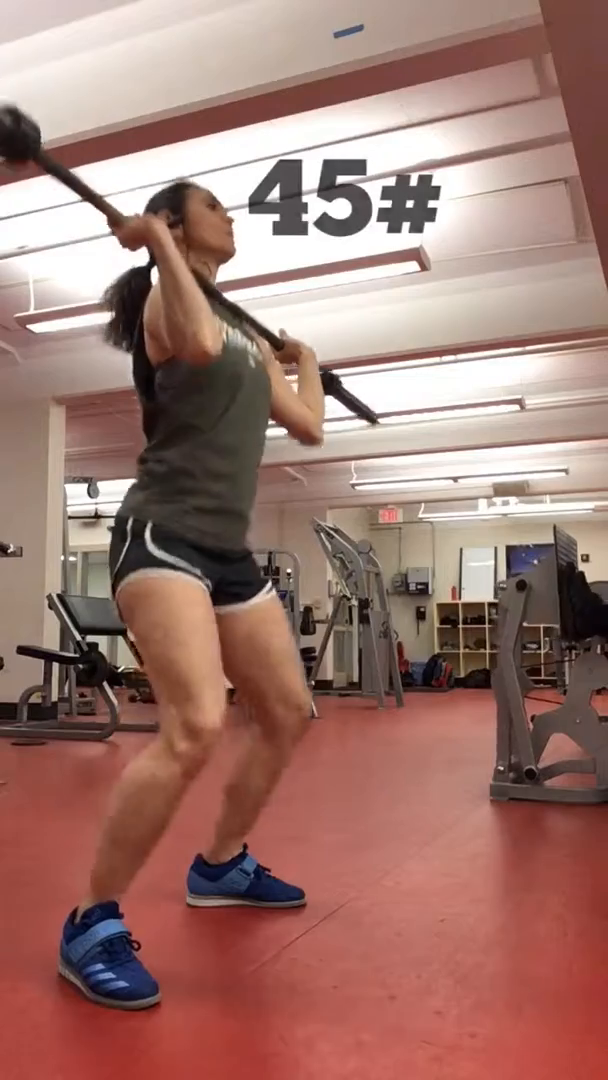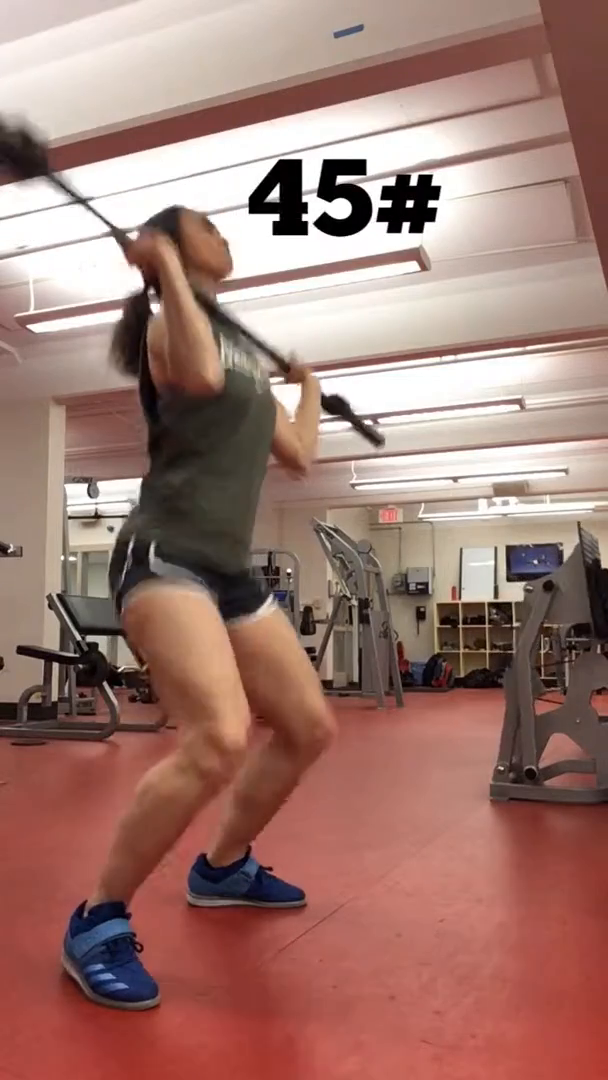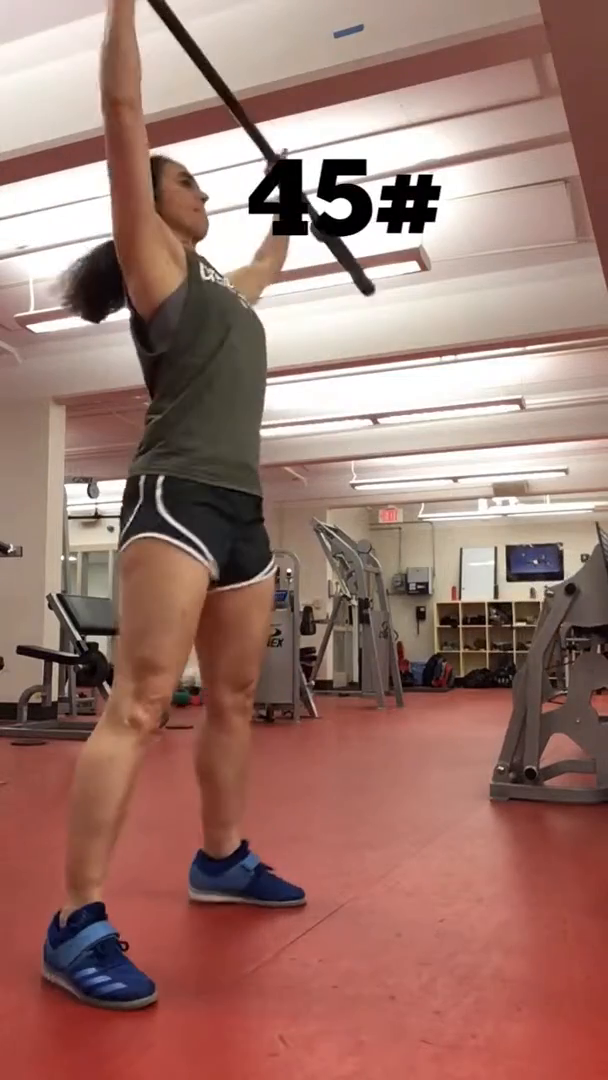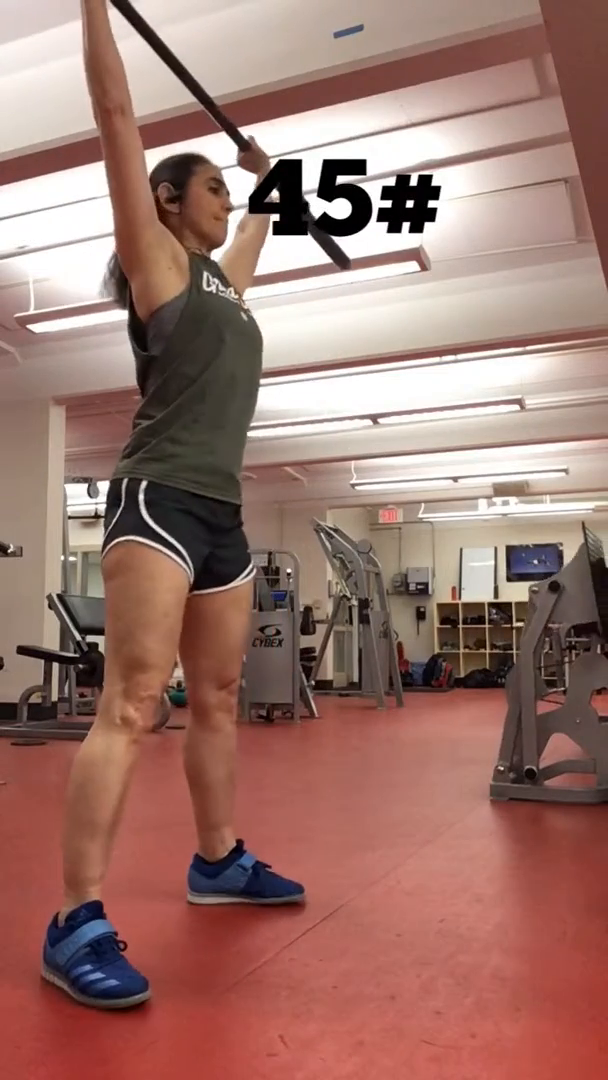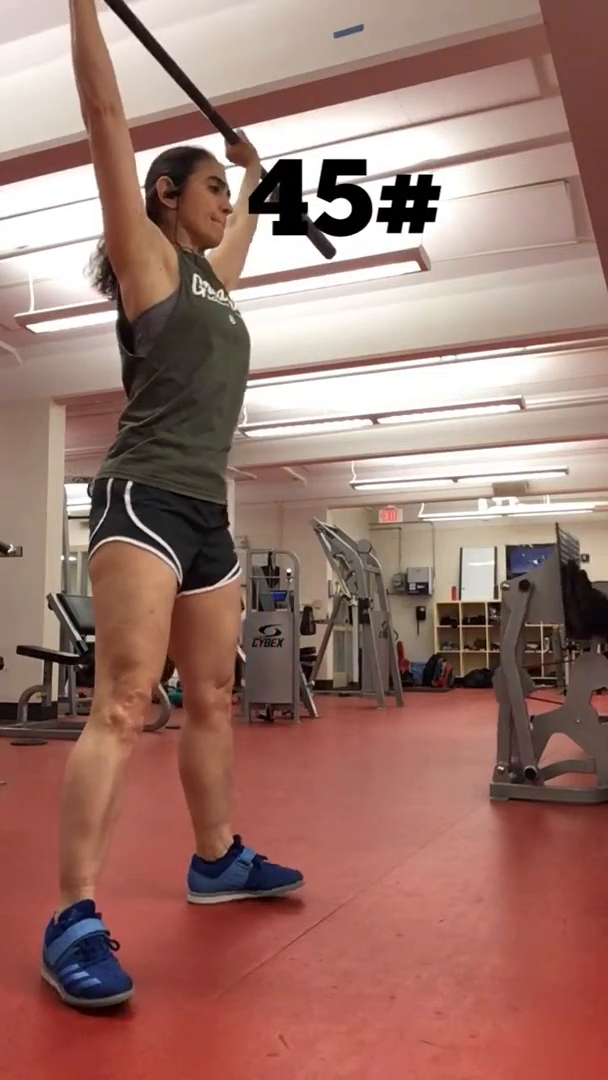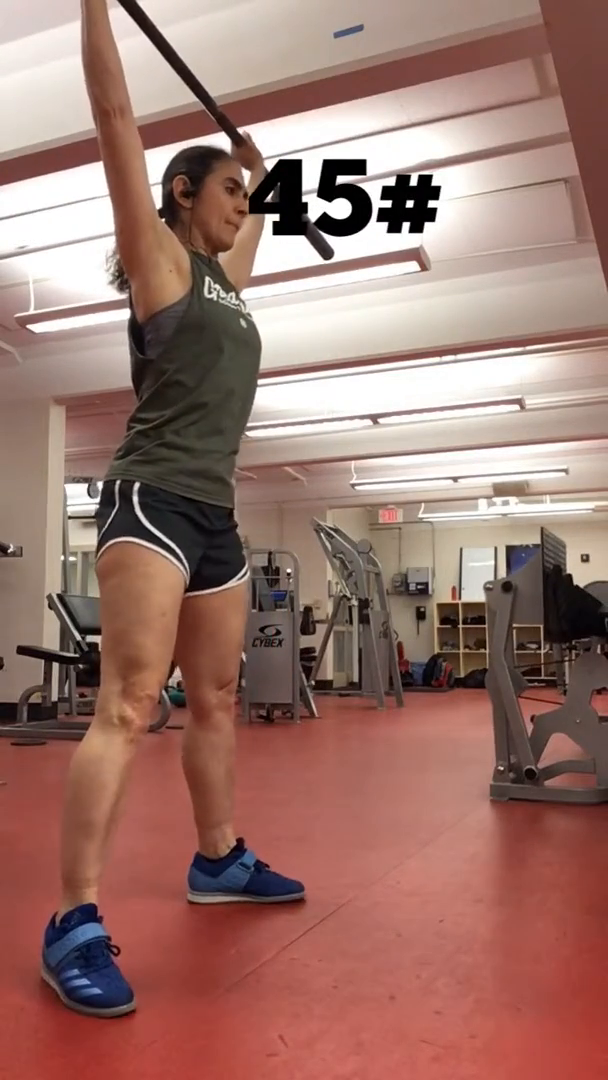
dt=0.4s
person 1, frame 1
left shoulder: (245, 338)
right shoulder: (167, 304)
left elbow: (307, 426)
right elbow: (198, 351)
left wrist: (303, 364)
right wrist: (163, 249)
left hip: (226, 553)
right hip: (162, 542)
left knee: (288, 713)
right knee: (195, 728)
left ankle: (220, 866)
right ankle: (92, 922)
person 1, frame 2
left shoulder: (247, 355)
right shoulder: (172, 329)
left elbow: (299, 454)
right elbow: (200, 374)
left wrist: (307, 389)
right wrist: (169, 271)
left hip: (228, 569)
right hip: (164, 563)
left knee: (307, 730)
right knee: (217, 741)
left ankle: (224, 867)
right ankle: (98, 924)
person 1, frame 3
left shoulder: (219, 286)
right shoulder: (151, 255)
left elbow: (275, 265)
right elbow: (122, 112)
left hip: (241, 509)
right hip: (177, 498)
left knee: (232, 704)
right knee: (140, 707)
left ankle: (223, 860)
right ankle: (77, 926)
person 1, frame 4
left shoulder: (221, 281)
right shoulder: (157, 258)
left elbow: (254, 236)
right elbow: (116, 119)
left wrist: (262, 181)
left hip: (221, 514)
right hip: (158, 503)
left knee: (217, 703)
right knee: (132, 708)
left ankle: (219, 862)
right ankle: (78, 925)
person 1, frame 5
left shoulder: (212, 278)
right shoulder: (145, 254)
left elbow: (245, 227)
right elbow: (105, 119)
left wrist: (253, 171)
left hip: (205, 515)
right hip: (143, 503)
left knee: (212, 702)
right knee: (122, 709)
left ankle: (218, 860)
right ankle: (73, 924)
person 1, frame 6
left shoulder: (224, 278)
right shoulder: (159, 256)
left elbow: (251, 225)
right elbow: (115, 117)
left wrist: (256, 171)
left hip: (214, 514)
right hip: (153, 503)
left knee: (215, 702)
right knee: (128, 708)
left ankle: (219, 859)
right ankle: (74, 925)
